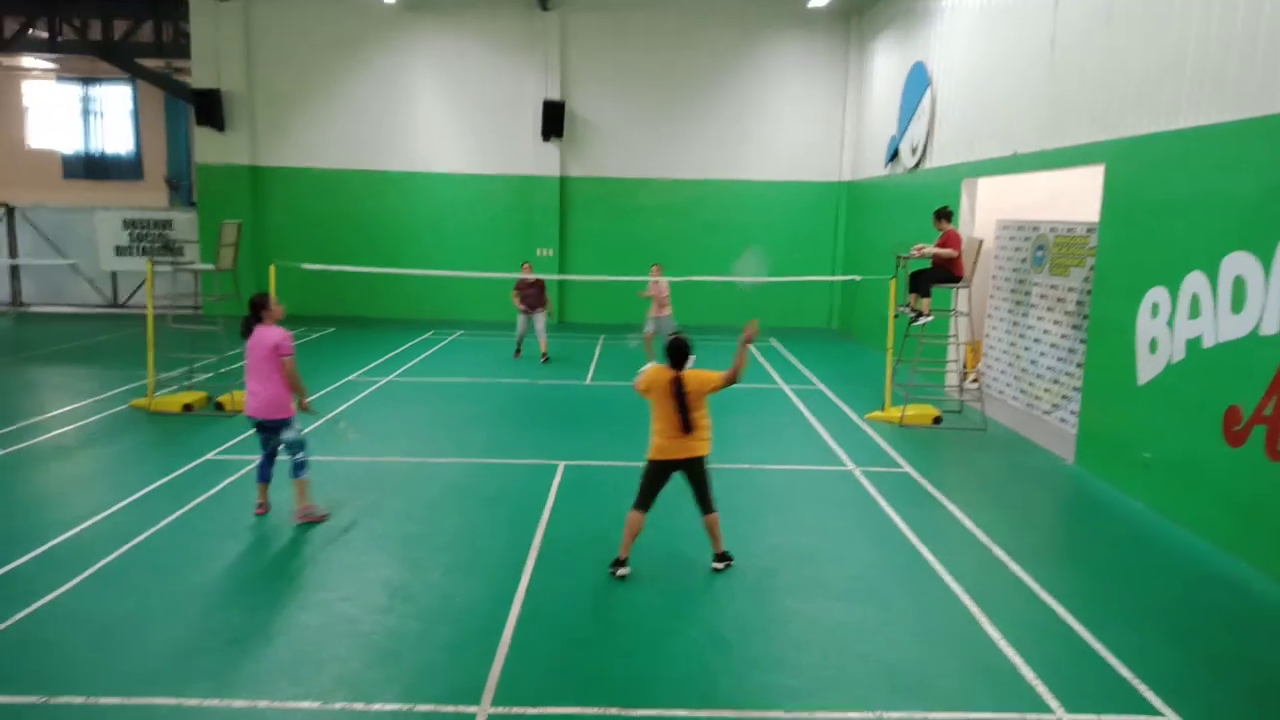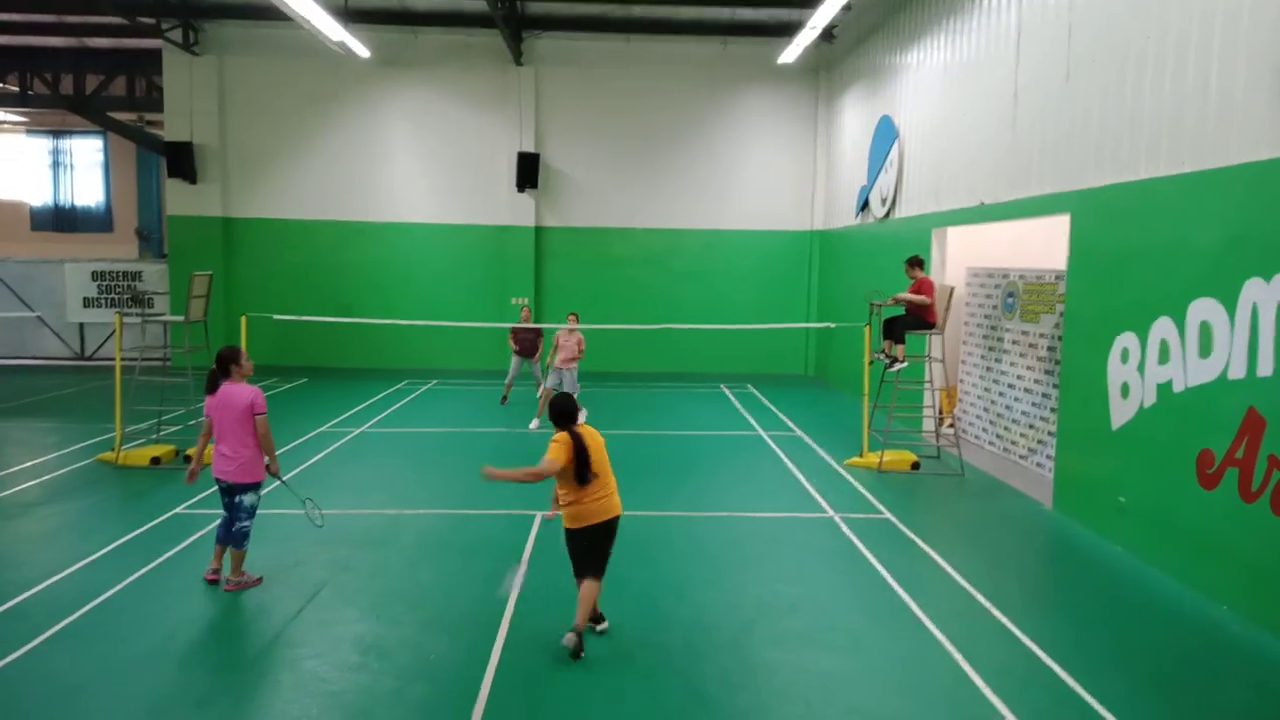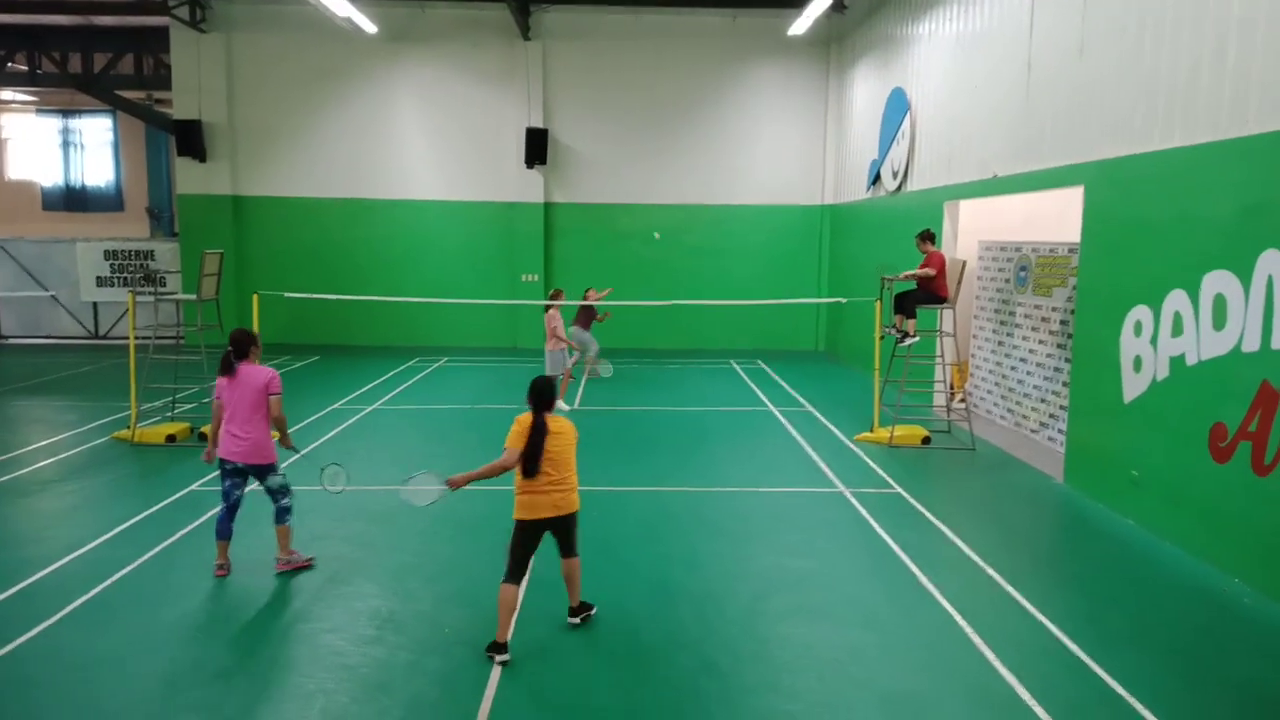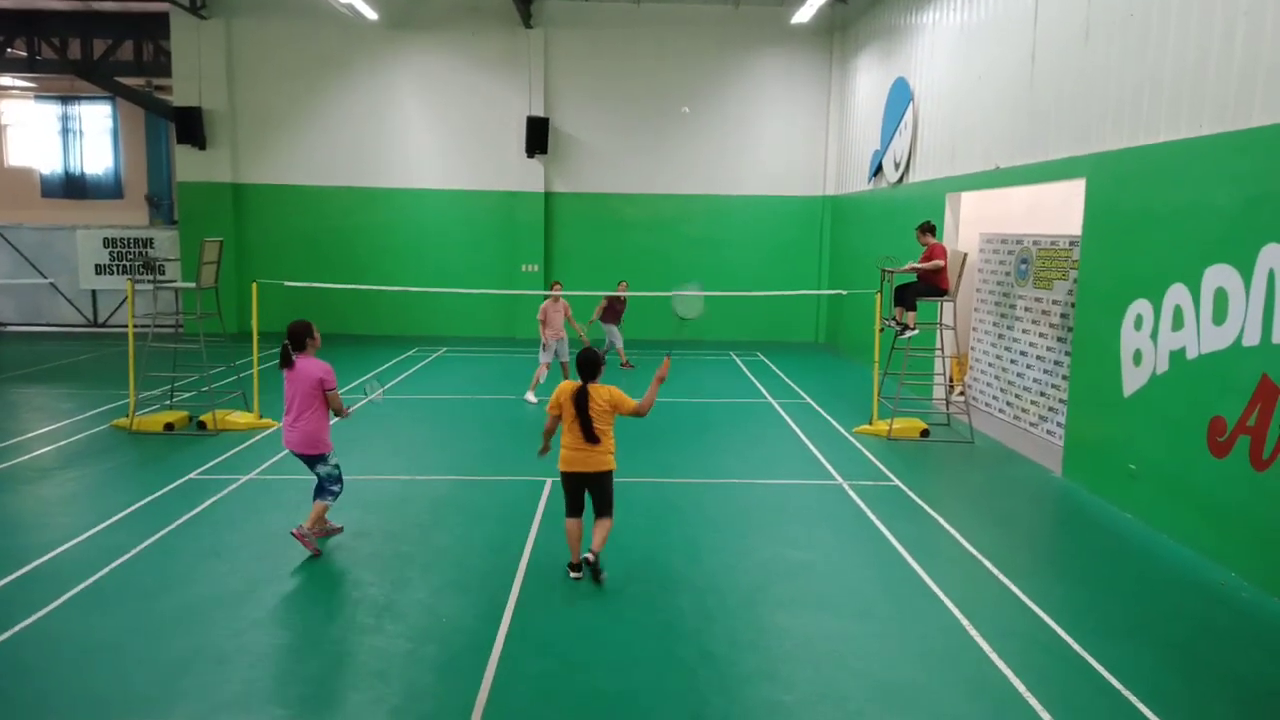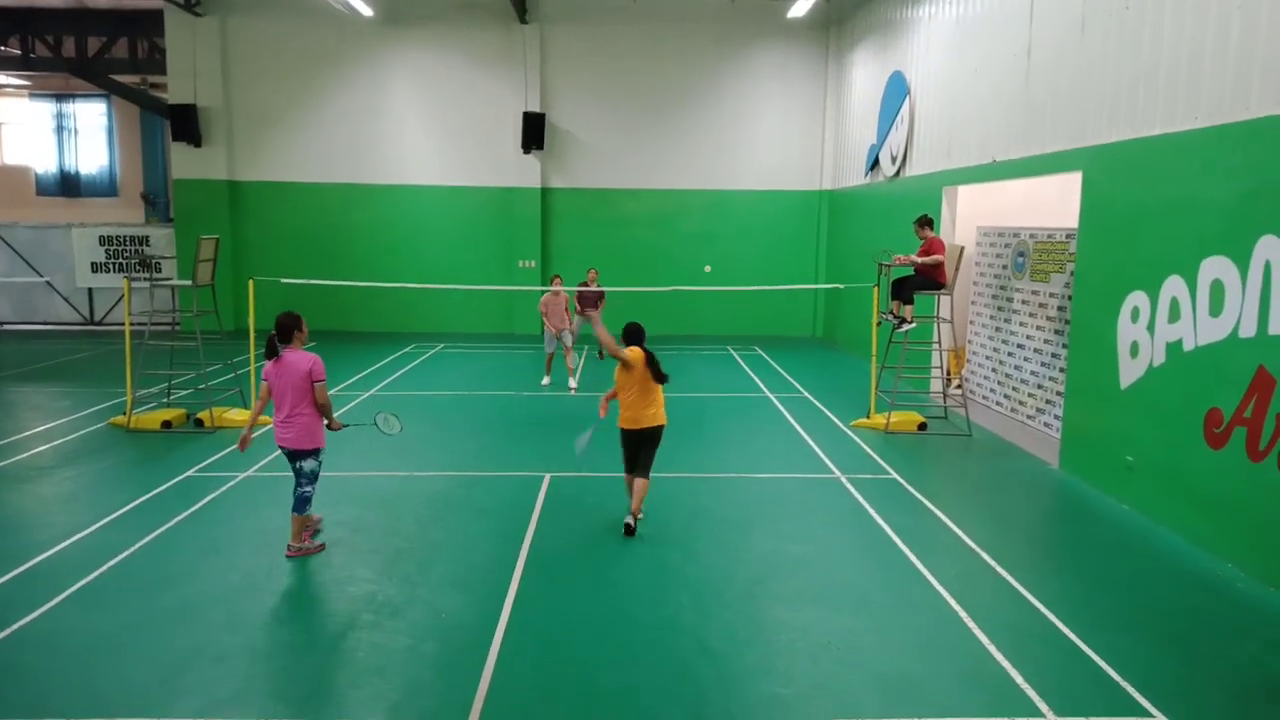
dt=0.7s
person 1, frame 1
left shoulder: (654, 376)
right shoulder: (699, 380)
left elbow: (639, 385)
right elbow: (734, 377)
right wrist: (744, 346)
left hip: (662, 453)
right hip: (694, 453)
left knee: (641, 505)
right knee: (706, 505)
left ankle: (622, 560)
right ankle: (719, 555)
person 1, frame 2
left shoulder: (561, 443)
right shoulder: (590, 433)
left elbow: (543, 471)
left wrist: (500, 474)
right wrist: (560, 490)
left hip: (579, 519)
right hip: (609, 513)
left knee: (582, 572)
right knee: (594, 574)
left ankle: (595, 617)
right ankle: (577, 630)
person 1, frame 3
left shoulder: (524, 423)
right shoulder: (568, 427)
left elbow: (507, 463)
left wrist: (465, 478)
left hip: (531, 510)
right hip: (566, 506)
left knee: (513, 575)
right knee: (569, 552)
left ankle: (501, 645)
right ankle: (576, 609)
person 1, frame 4
left shoulder: (564, 390)
right shoulder: (610, 394)
left elbow: (551, 424)
right elbow: (641, 410)
left wrist: (545, 443)
right wrist: (657, 381)
left hip: (569, 464)
right hip: (600, 464)
left knee: (573, 512)
right knee: (603, 515)
left ankle: (575, 564)
right ankle: (592, 554)
person 1, frame 5
left shoulder: (633, 353)
right shoulder: (647, 358)
left elbow: (612, 349)
left wrist: (597, 322)
right wrist: (607, 397)
left hip: (631, 423)
right hip: (655, 422)
left knee: (630, 468)
right knee: (642, 472)
left ankle: (635, 511)
right ankle: (633, 514)
person 2, frame 1
left shoulder: (252, 336)
right shoulder: (281, 336)
right elbow: (290, 373)
right wrist: (303, 398)
left hip: (254, 408)
right hip: (277, 409)
left knee: (268, 454)
right knee: (298, 453)
left ankle: (261, 501)
right ankle: (305, 507)
person 2, frame 2
left shoulder: (213, 395)
right shoulder: (253, 394)
left elbow: (205, 433)
right elbow: (263, 434)
left wrist: (196, 462)
right wrist: (273, 461)
left hip: (222, 470)
right hip: (248, 471)
left knee: (229, 517)
right knee: (243, 523)
left ankle: (215, 567)
right ankle: (235, 577)
person 2, frame 3
left shoulder: (224, 378)
right shoulder: (269, 375)
left elbow: (216, 416)
right elbow: (277, 414)
left wrist: (211, 446)
right wrist: (286, 437)
left hip: (229, 454)
right hip: (260, 453)
left knee: (229, 506)
right knee: (282, 499)
left ankle: (222, 561)
right ankle: (285, 556)
person 2, frame 4
left shoulder: (288, 366)
right shoulder: (322, 369)
right elbow: (336, 405)
left wrist: (333, 406)
right wrist: (341, 411)
left hip: (292, 438)
right hip: (314, 440)
left knee: (325, 478)
right knee: (334, 484)
left ankle: (320, 524)
right ankle: (306, 528)
person 2, frame 5
left shoulder: (272, 363)
right shoulder: (312, 361)
left elbow: (262, 399)
right elbow: (322, 401)
left wrist: (248, 429)
right wrist: (332, 420)
left hip: (283, 436)
right hip: (308, 437)
left knee: (302, 482)
right knee: (306, 487)
left ankle: (306, 524)
right ankle: (297, 543)
